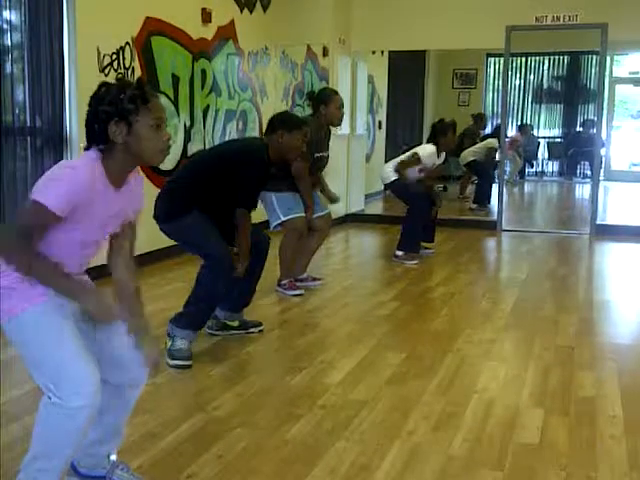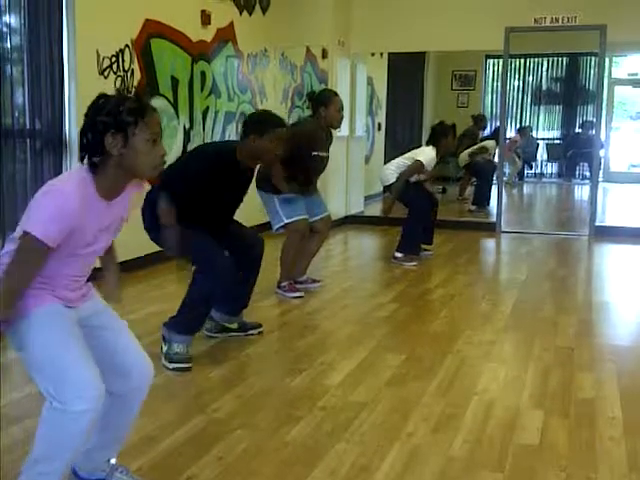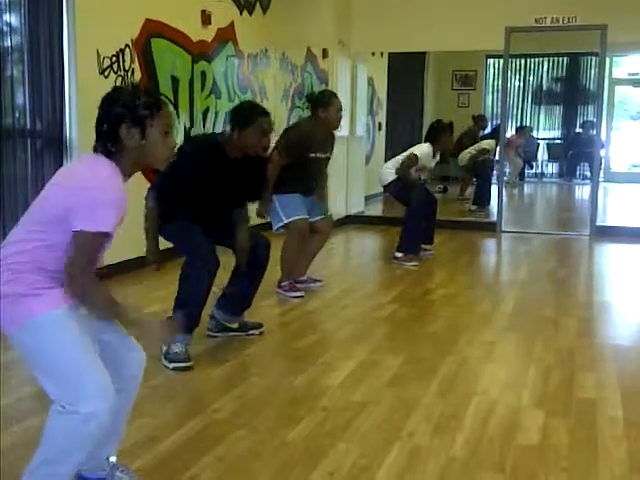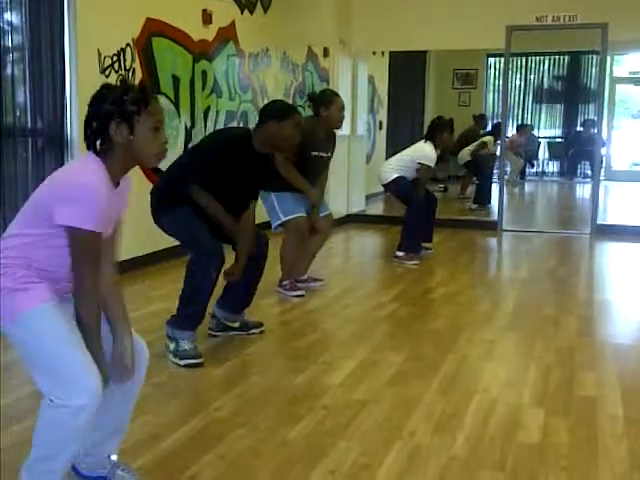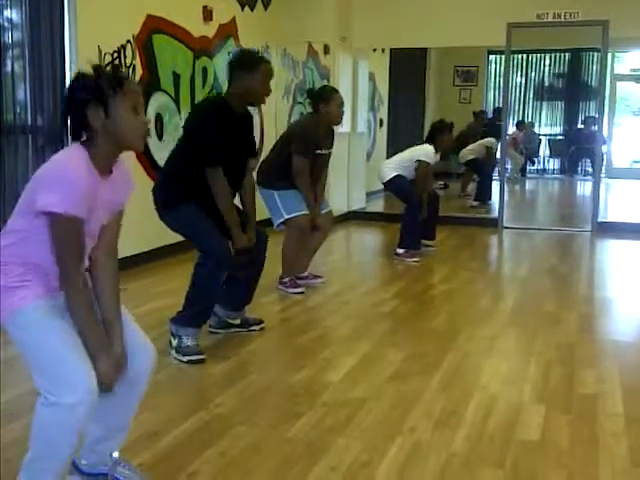
dt=0.4s
person 1, frame 1
left shoulder: (132, 180)
right shoulder: (76, 178)
left elbow: (121, 258)
left wrist: (141, 330)
right wrist: (82, 295)
left hip: (69, 286)
left knee: (130, 364)
right knee: (79, 388)
person 1, frame 2
left shoulder: (131, 188)
right shoulder: (65, 198)
left wrist: (110, 272)
left hip: (76, 295)
right hip: (32, 298)
left knee: (135, 374)
right knee: (83, 394)
person 1, frame 3
left shoulder: (95, 167)
right shoulder: (105, 189)
right elbow: (79, 279)
left hip: (56, 284)
left knee: (128, 362)
right knee: (92, 397)
person 1, frame 4
left shoulder: (115, 181)
right shoulder: (89, 186)
left elbow: (99, 265)
right elbow: (87, 280)
left wrist: (121, 335)
right wrist: (94, 356)
left hip: (56, 284)
left knee: (132, 357)
right knee: (80, 390)
person 1, frame 5
left shoulder: (119, 175)
right shoulder: (68, 174)
left elbow: (103, 257)
right elbow: (71, 273)
left wrist: (115, 339)
right wrist: (98, 351)
left hip: (65, 284)
left knee: (138, 357)
right knee: (76, 387)
person 2, frame 1
left shoulder: (256, 152)
right shoulder: (256, 158)
left elbow: (237, 204)
right elbow: (242, 213)
right wrist: (242, 257)
left hip: (204, 206)
right hip: (177, 208)
left knee: (259, 242)
right knee: (221, 259)
left ankle: (226, 315)
right ankle: (181, 334)
person 2, frame 2
left shoulder: (246, 165)
right shoulder: (214, 158)
right elbow: (165, 196)
right wrist: (173, 234)
left hip: (202, 215)
right hip: (168, 219)
left knee: (250, 245)
right knee: (217, 265)
left ankle: (224, 318)
right ankle: (176, 337)
person 2, frame 3
left shoulder: (255, 163)
right shoulder: (199, 152)
left elbow: (242, 205)
right elbow: (157, 196)
left wrist: (242, 236)
right wrist: (152, 243)
left hip: (215, 213)
right hip: (175, 211)
left knee: (258, 247)
right knee: (204, 258)
left ankle: (226, 317)
right ankle: (176, 337)
person 2, frame 4
left shoulder: (263, 160)
right shoulder: (229, 143)
left elbow: (247, 207)
right elbow: (198, 188)
left wrist: (241, 260)
right wrist: (232, 228)
left hip: (214, 208)
right hip: (173, 202)
left knee: (258, 243)
right knee: (209, 253)
left ankle: (227, 316)
right ankle: (180, 333)
person 2, frame 5
left shoulder: (245, 119)
right shoulder: (211, 113)
left elbow: (246, 175)
right elbow: (215, 177)
left wrist: (250, 227)
right wrist: (235, 233)
left hip: (207, 195)
right hip: (177, 197)
left knee: (256, 240)
right knee: (218, 251)
left ankle: (227, 313)
right ankle: (184, 330)
person 3, frame 1
left shoulder: (324, 132)
right shoulder: (307, 131)
right elbow: (299, 172)
left wrist: (325, 190)
right wrist: (310, 205)
left hip: (298, 184)
right hip: (276, 183)
left knee: (322, 223)
right knee: (297, 226)
left ankle: (299, 274)
right ankle: (284, 280)
person 3, frame 2
left shoulder: (326, 134)
right shoulder: (303, 131)
left wrist: (309, 189)
right wrist: (284, 187)
left hip: (303, 186)
right hip: (278, 186)
left knee: (322, 226)
right knee: (299, 228)
left ankle: (298, 276)
right ankle: (283, 282)
person 3, frame 3
left shoulder: (328, 136)
right shoulder: (300, 133)
left elbow: (320, 170)
right elbow: (274, 164)
left wrist: (322, 196)
right wrist: (265, 201)
left hip: (305, 187)
right hip: (281, 187)
left knee: (323, 227)
right knee: (299, 229)
left ankle: (299, 276)
right ankle: (284, 282)
person 3, frame 4
left shoulder: (329, 137)
right shoulder: (303, 131)
left elbow: (322, 173)
right elbow: (281, 163)
left wrist: (316, 206)
right wrist: (309, 190)
left hip: (306, 188)
right hip: (277, 185)
left knee: (323, 225)
right knee: (298, 226)
left ankle: (300, 275)
right ankle: (285, 281)
person 3, frame 5
left shoulder: (328, 132)
right shoulder: (305, 130)
left elbow: (322, 170)
right elbow: (300, 173)
left wrist: (318, 203)
right wrist: (311, 205)
left hip: (302, 183)
right hip: (276, 181)
left knee: (324, 221)
right knee: (300, 224)
left ankle: (300, 272)
right ankle: (286, 278)
person 4, frame 1
left shoulder: (441, 154)
right shoulder: (429, 151)
left elbow: (428, 178)
right elbow: (399, 167)
left wrist: (436, 199)
right wrist: (411, 186)
right hip: (393, 174)
left knee: (430, 202)
right knee: (419, 204)
left ankle: (422, 243)
right ankle: (403, 251)
person 4, frame 2
left shoulder: (434, 152)
right shoulder: (430, 155)
right elbow: (403, 176)
right wrist: (391, 200)
left hip: (405, 176)
right hip: (392, 176)
left knee: (431, 202)
right knee: (419, 206)
left ankle: (421, 245)
right ankle: (402, 253)
person 4, frame 3
left shoulder: (436, 153)
right shoulder: (425, 150)
left elbow: (421, 173)
right elbow: (400, 170)
right wrist: (417, 186)
left hip: (406, 177)
right hip: (391, 176)
left knee: (430, 202)
right knee: (417, 205)
left ankle: (422, 245)
right ankle: (402, 253)
person 4, frame 4
left shoulder: (428, 146)
right shoulder: (429, 153)
left elbow: (422, 180)
right elbow: (421, 183)
right wrist: (419, 205)
left hip: (403, 175)
right hip: (391, 175)
left knee: (430, 201)
right knee: (418, 204)
left ankle: (422, 243)
right ankle: (403, 252)
person 4, frame 5
left shoulder: (434, 152)
right shoulder: (428, 152)
left elbow: (427, 181)
right elbow: (419, 183)
left wrist: (424, 208)
right wrist: (421, 207)
left hip: (404, 175)
right hip: (390, 173)
left knee: (432, 198)
right knee: (415, 203)
left ankle: (424, 239)
right ankle: (403, 249)
